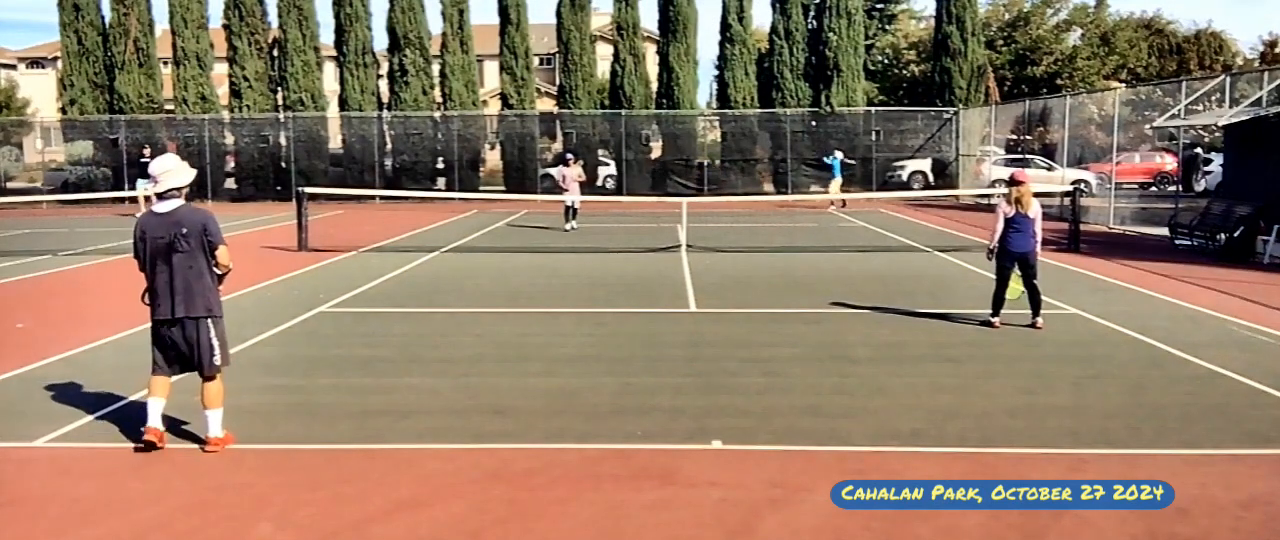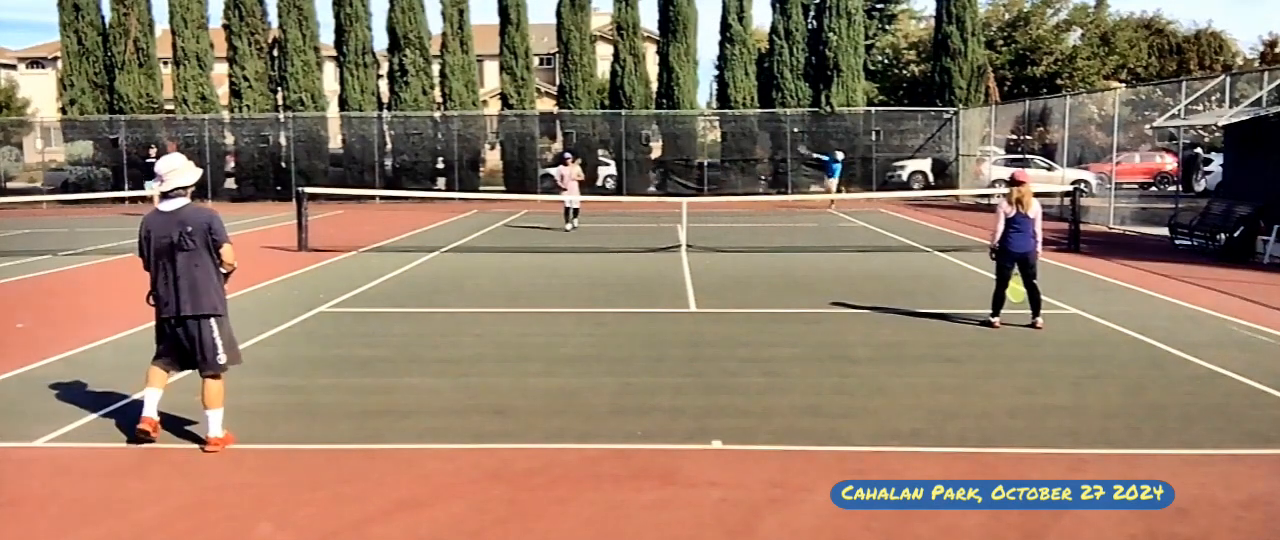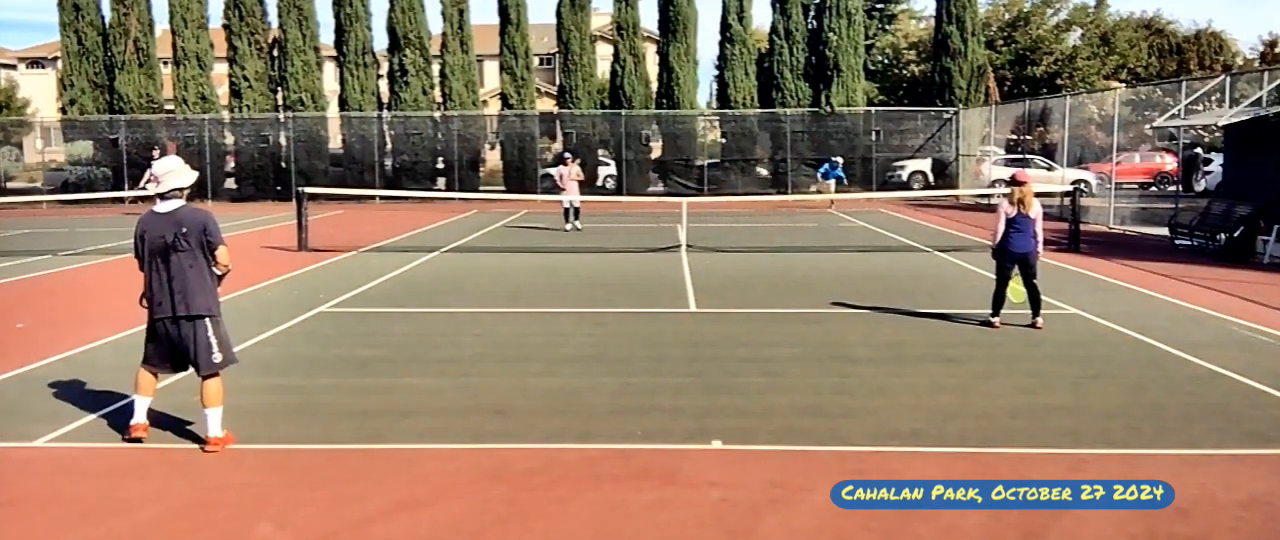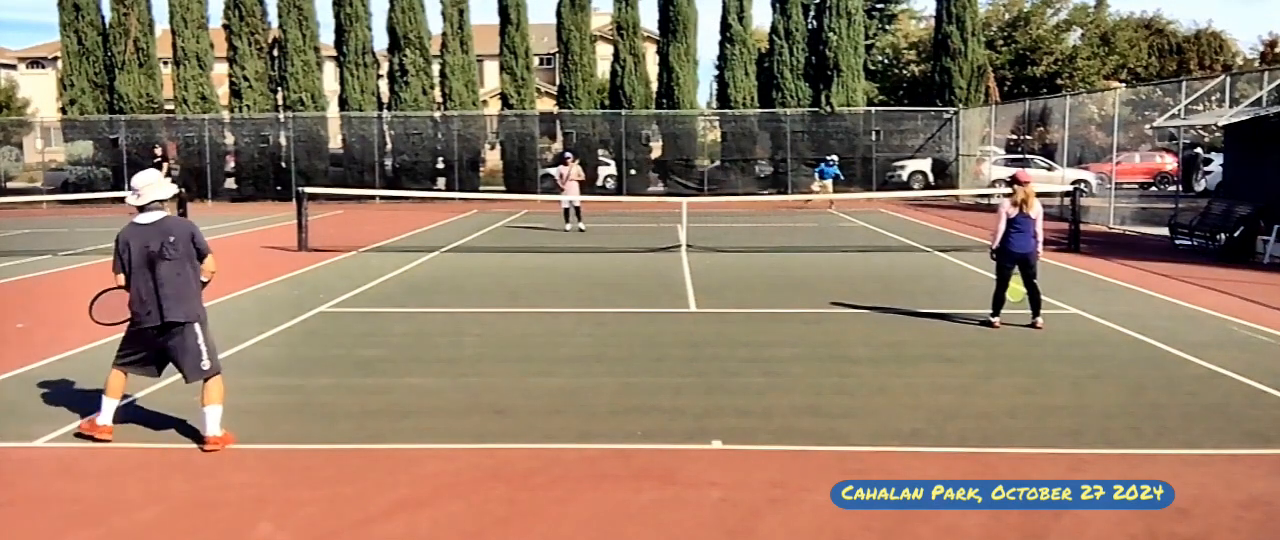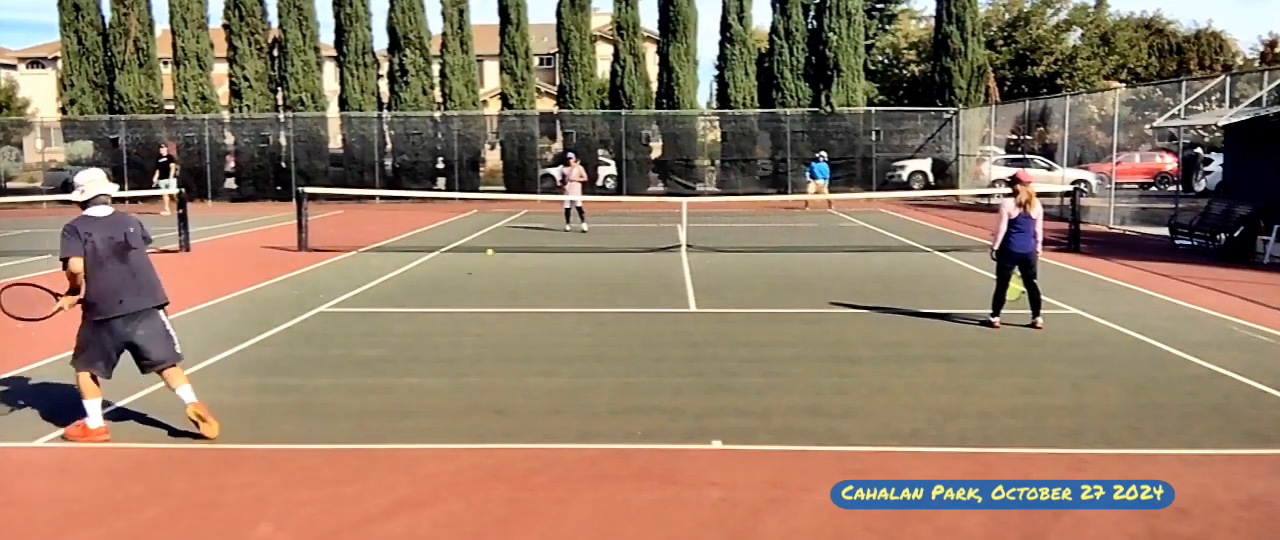
dt=0.2s
person 1, frame 1
left shoulder: (144, 223)
right shoulder: (201, 218)
left elbow: (143, 266)
right elbow: (224, 261)
right wrist: (214, 276)
left hip: (163, 309)
right hip: (201, 307)
left knee: (161, 370)
right knee: (210, 373)
left ankle: (152, 426)
right ankle: (215, 435)
person 1, frame 2
left shoulder: (149, 222)
right shoulder: (206, 216)
left elbow: (149, 265)
right elbow: (228, 260)
right wrist: (217, 277)
left hip: (167, 307)
right hip: (204, 306)
left knee: (162, 362)
right knee: (213, 372)
left ankle: (148, 416)
right ankle: (215, 434)
person 1, frame 3
left shoulder: (144, 223)
right shoulder: (201, 218)
left elbow: (144, 265)
right elbow: (223, 262)
right wrist: (211, 280)
left hip: (160, 309)
right hip: (197, 308)
left knee: (150, 366)
right knee: (211, 372)
left ankle: (138, 422)
right ankle: (215, 434)
person 1, frame 4
left shoulder: (125, 235)
right shoulder: (184, 227)
left elbow: (120, 280)
right elbow: (209, 269)
left hip: (144, 318)
right hip: (185, 315)
left knee: (121, 366)
right knee: (210, 374)
left ankle: (103, 422)
right ankle: (214, 434)
person 1, frame 5
left shoulder: (74, 228)
right shoulder: (131, 221)
left elbow: (75, 267)
left wrist: (74, 292)
left hip: (103, 311)
right hip: (146, 304)
left knee: (85, 366)
right knee: (166, 364)
left ankle: (94, 425)
right ankle: (195, 408)
person 2, frame 1
left shoulder: (1004, 204)
right shoulder: (1035, 204)
left elbow: (998, 229)
right elbow: (1038, 229)
left wrist: (991, 246)
right wrist: (1037, 247)
left hip: (1007, 249)
right hip: (1028, 250)
left knee: (1001, 285)
right knee: (1032, 284)
left ankle: (995, 318)
right ankle: (1037, 319)
person 2, frame 2
left shoulder: (1004, 204)
right shoulder: (1035, 204)
left elbow: (998, 229)
right elbow: (1037, 229)
left wrist: (993, 246)
right wrist: (1038, 247)
left hip: (1007, 249)
right hip: (1028, 250)
left knee: (1001, 285)
right knee: (1031, 284)
left ankle: (995, 318)
right ankle: (1037, 319)
person 2, frame 3
left shoulder: (1005, 204)
right shoulder: (1035, 204)
left elbow: (999, 229)
right elbow: (1038, 229)
left wrist: (994, 246)
right wrist: (1039, 247)
left hip: (1008, 249)
right hip: (1028, 250)
left knee: (1001, 284)
right knee: (1031, 284)
left ankle: (995, 318)
right ankle: (1037, 318)
person 2, frame 4
left shoulder: (1006, 203)
right shoulder: (1036, 204)
left elbow: (1000, 228)
right elbow: (1038, 229)
left wrist: (993, 246)
right wrist: (1039, 248)
left hip: (1008, 250)
right hip: (1028, 250)
left knee: (1002, 284)
right knee: (1031, 284)
left ankle: (995, 318)
right ankle: (1037, 318)
person 2, frame 5
left shoulder: (1008, 203)
right shoulder: (1036, 204)
left elbow: (1001, 229)
right elbow: (1038, 230)
left wrist: (994, 247)
right wrist: (1038, 247)
left hip: (1009, 250)
right hip: (1028, 250)
left knee: (1002, 284)
right knee: (1032, 284)
left ankle: (995, 318)
right ankle: (1037, 318)
